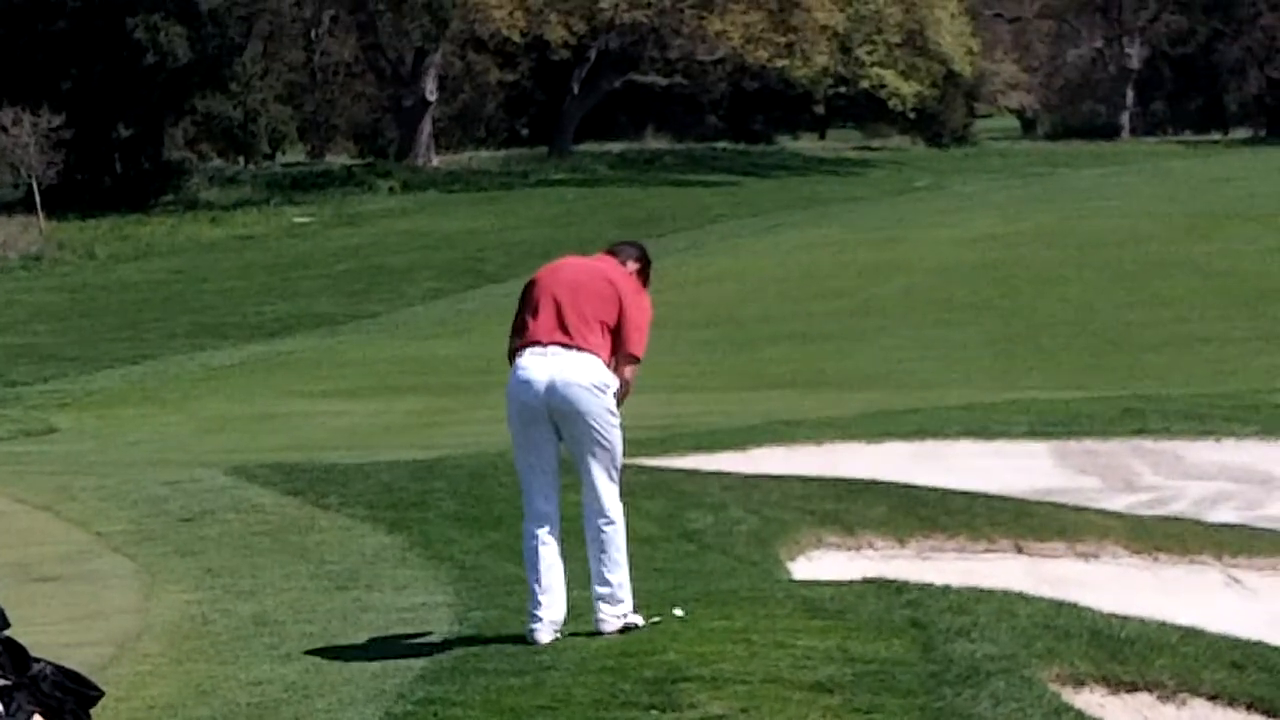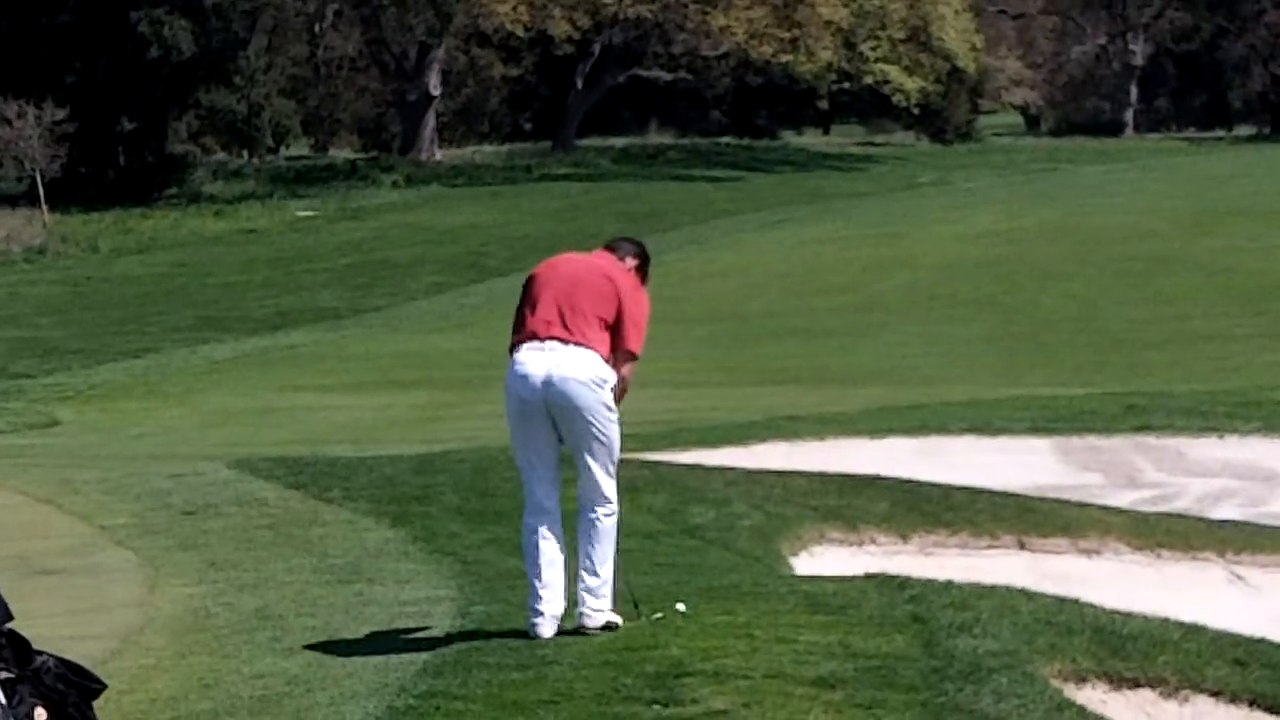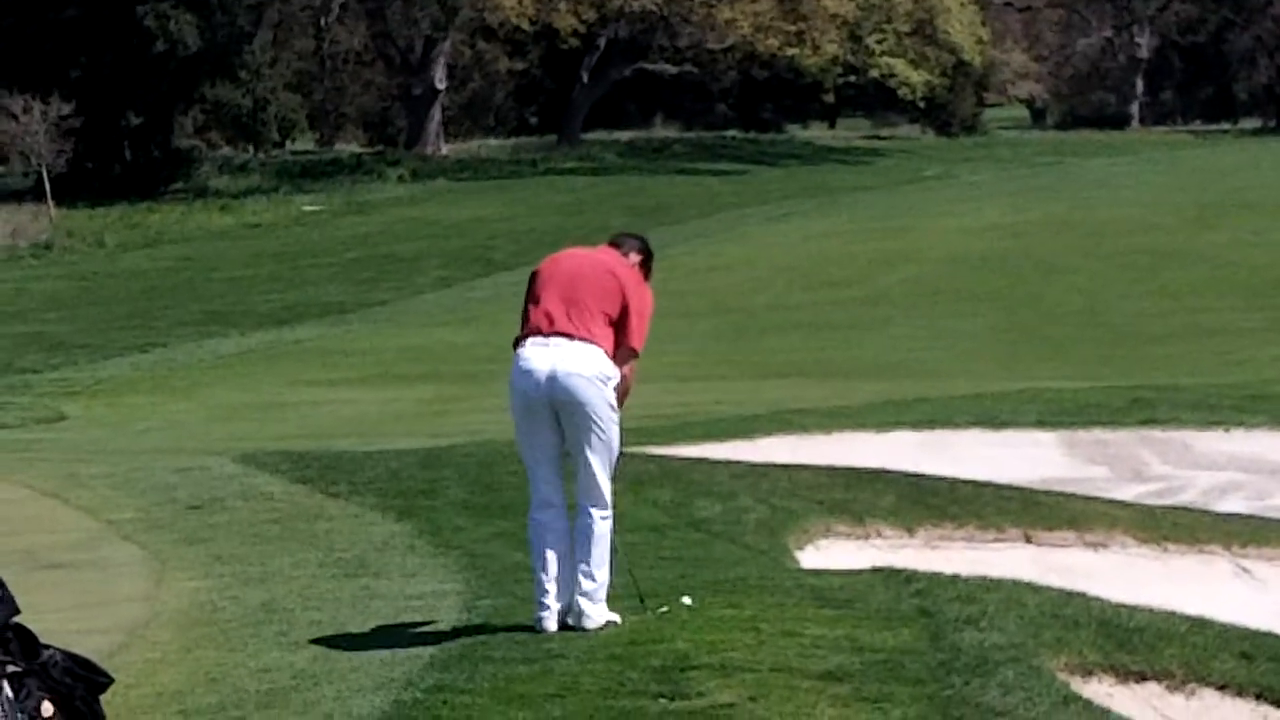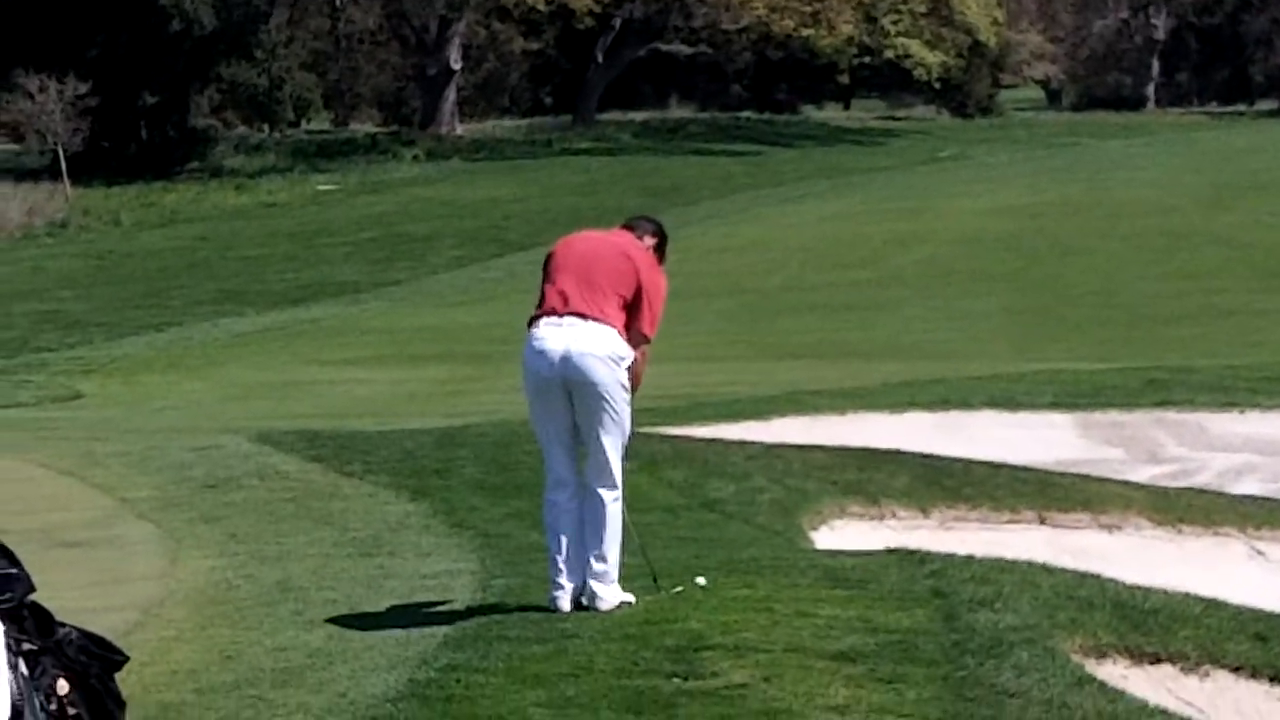
dt=0.1s
person 1, frame 1
left shoulder: (548, 271)
right shoulder: (631, 289)
left elbow: (514, 347)
right elbow: (625, 372)
right wrist: (607, 405)
left hip: (527, 374)
right hip: (583, 374)
left knee: (539, 510)
right knee: (603, 504)
left ankle: (544, 620)
right ankle: (613, 610)
person 1, frame 2
left shoulder: (547, 267)
right shoulder: (630, 287)
right elbow: (622, 369)
right wrist: (607, 413)
left hip: (524, 369)
right hip: (580, 370)
left knee: (540, 505)
right knee: (599, 501)
left ankle: (545, 614)
right ankle: (594, 606)
person 1, frame 3
left shoulder: (552, 262)
right shoulder: (633, 282)
right elbow: (625, 367)
right wrist: (610, 411)
left hip: (528, 363)
right hip: (584, 366)
left knee: (545, 499)
right knee: (595, 500)
left ankle: (550, 608)
right ankle: (589, 608)
person 1, frame 4
left shoulder: (567, 244)
right shoulder: (648, 268)
right elbow: (636, 351)
right wrist: (623, 400)
left hip: (541, 344)
right hip: (597, 346)
left knee: (560, 479)
right knee: (604, 480)
left ankle: (565, 588)
right ankle: (602, 588)
